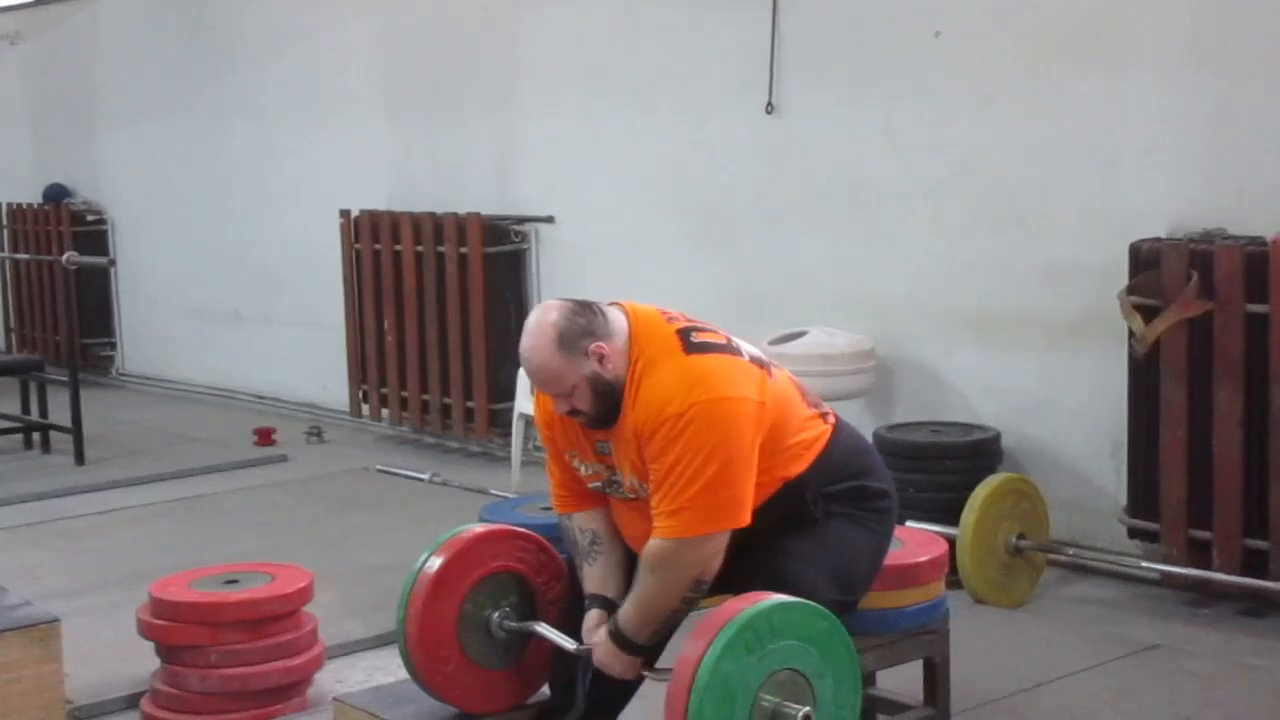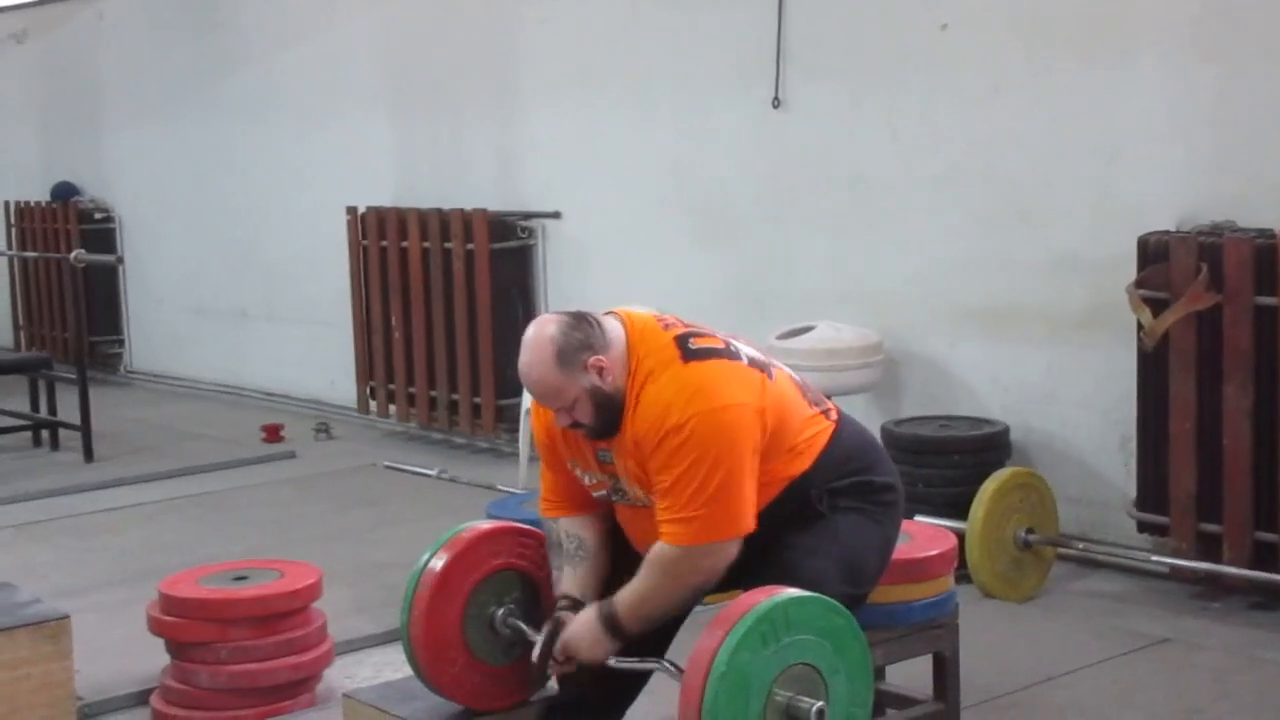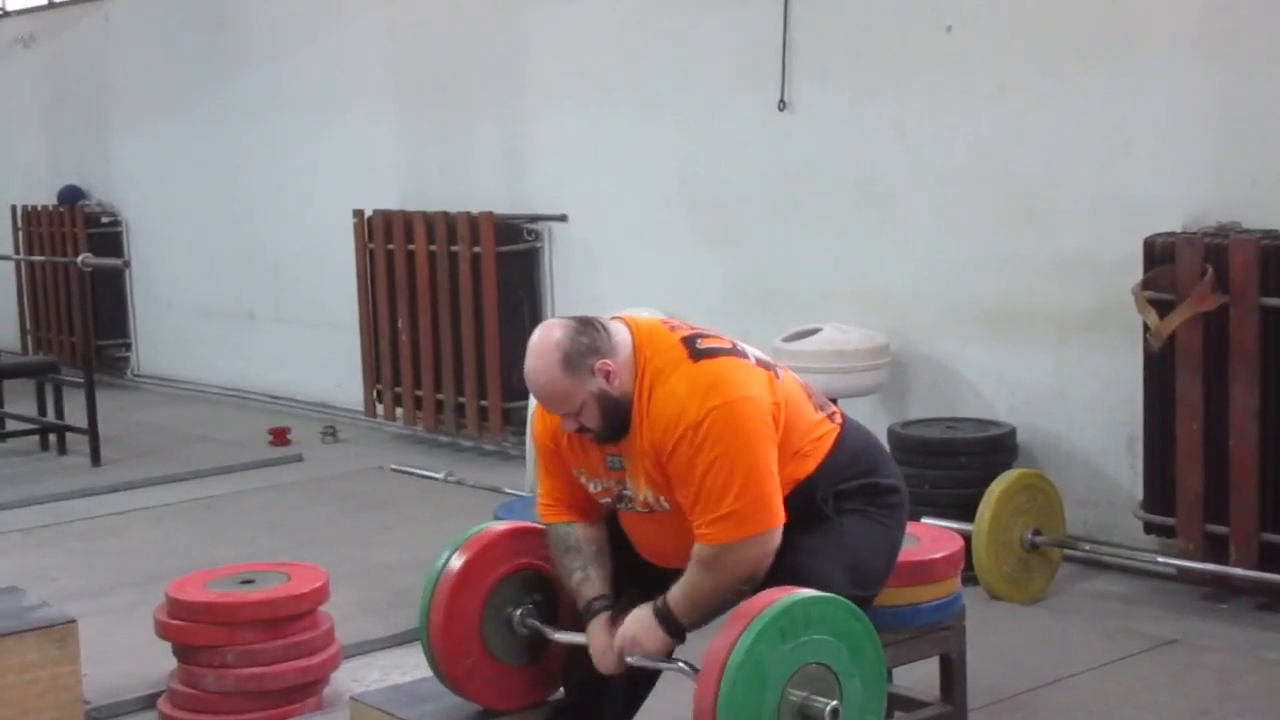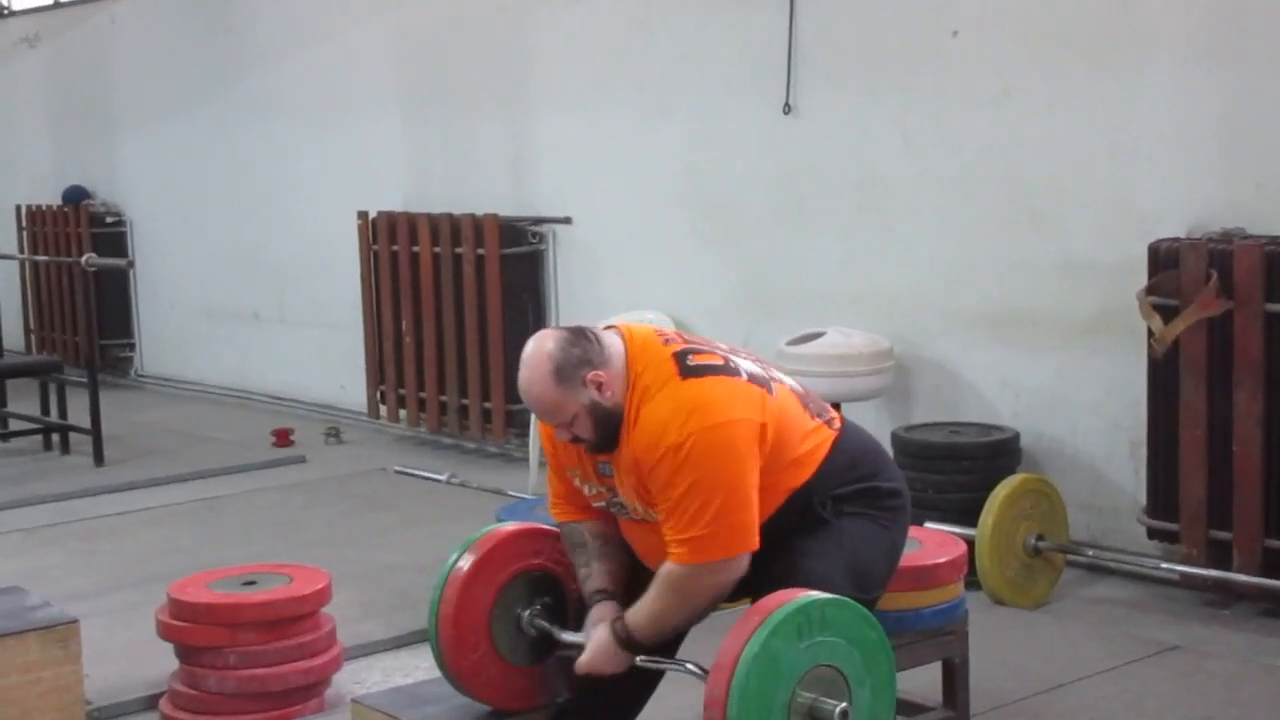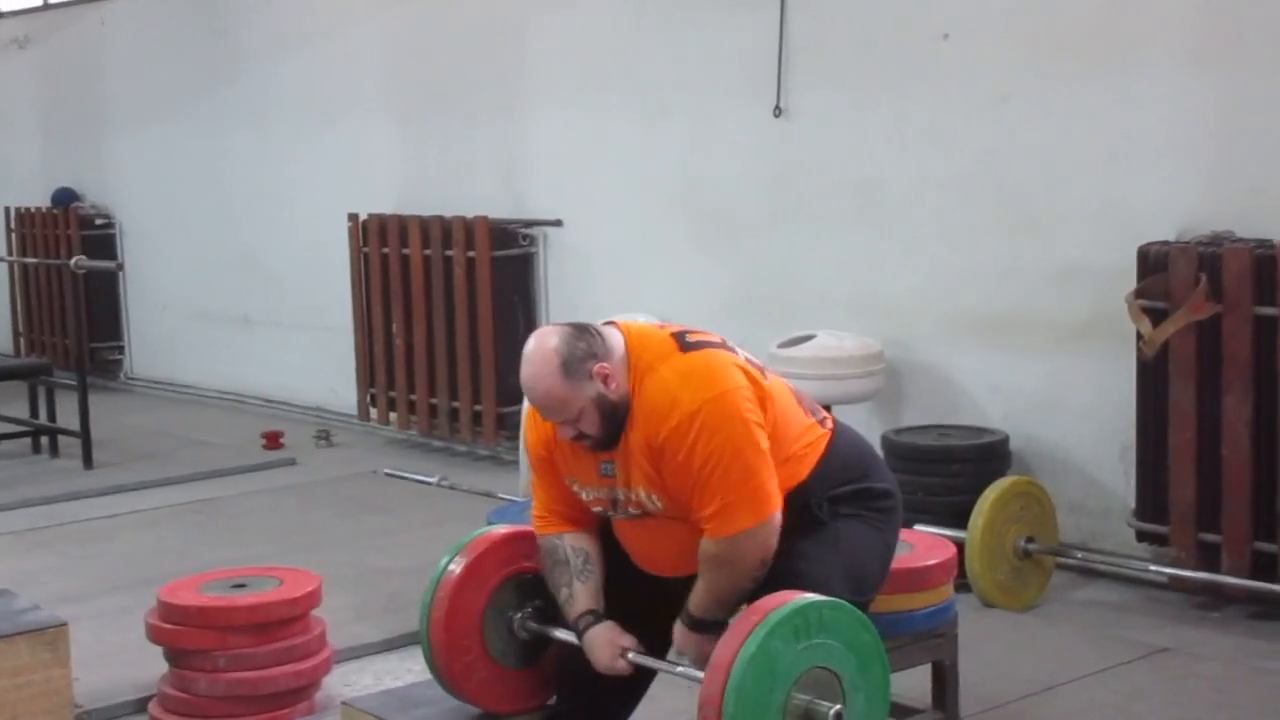
dt=0.7s
person 1, frame 1
left shoulder: (694, 388)
right shoulder: (563, 378)
left elbow: (687, 553)
right elbow: (583, 500)
left wrist: (628, 640)
right wrist: (600, 603)
right knee: (586, 627)
person 1, frame 2
left shoulder: (695, 394)
right shoulder: (566, 386)
left elbow: (698, 555)
right elbow: (572, 508)
left wrist: (610, 624)
right wrist: (570, 607)
right knee: (613, 598)
person 1, frame 3
left shoulder: (706, 396)
right shoulder: (567, 395)
left elbow: (738, 552)
right elbow: (569, 512)
left wrist: (668, 621)
right wrist: (601, 608)
person 1, frame 4
left shoulder: (693, 408)
right shoulder: (568, 401)
left elbow: (705, 571)
right elbow: (582, 510)
left wrist: (625, 639)
right wrist: (603, 601)
right knee: (611, 623)
person 1, frame 5
left shoulder: (695, 390)
right shoulder: (557, 405)
left elbow: (746, 535)
right elbow: (562, 522)
left wrist: (700, 620)
right wrist: (589, 622)
